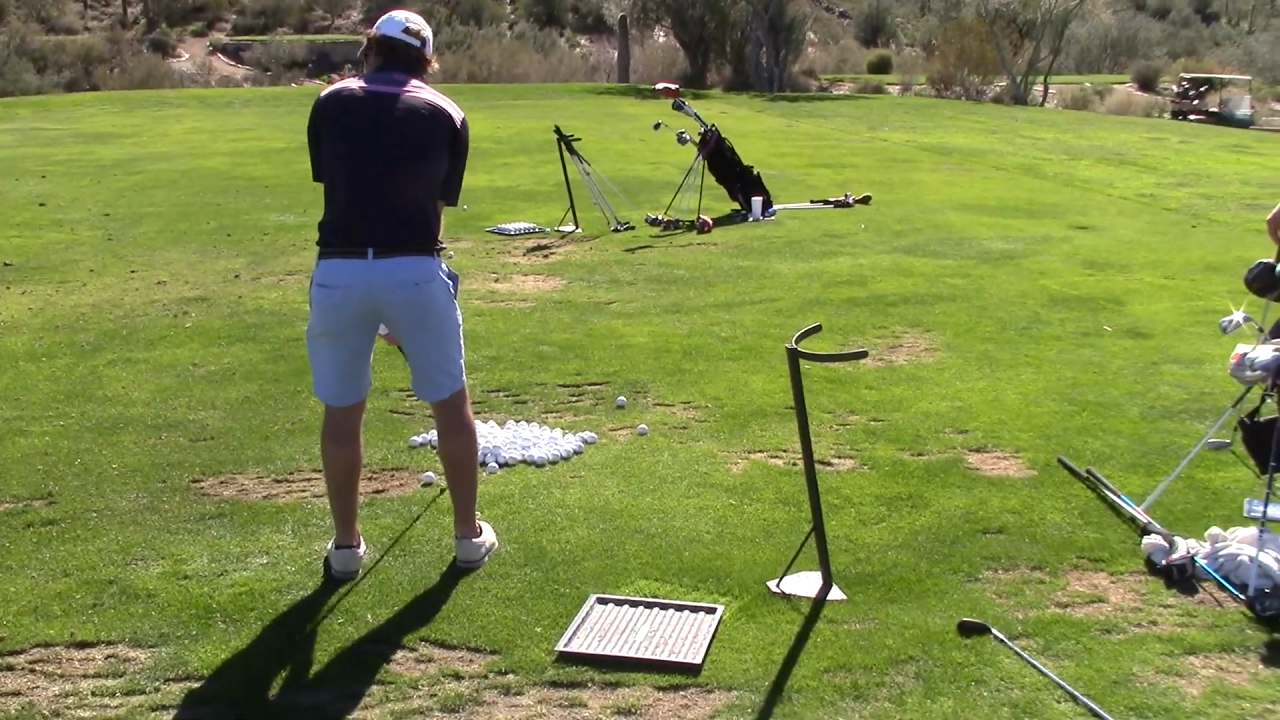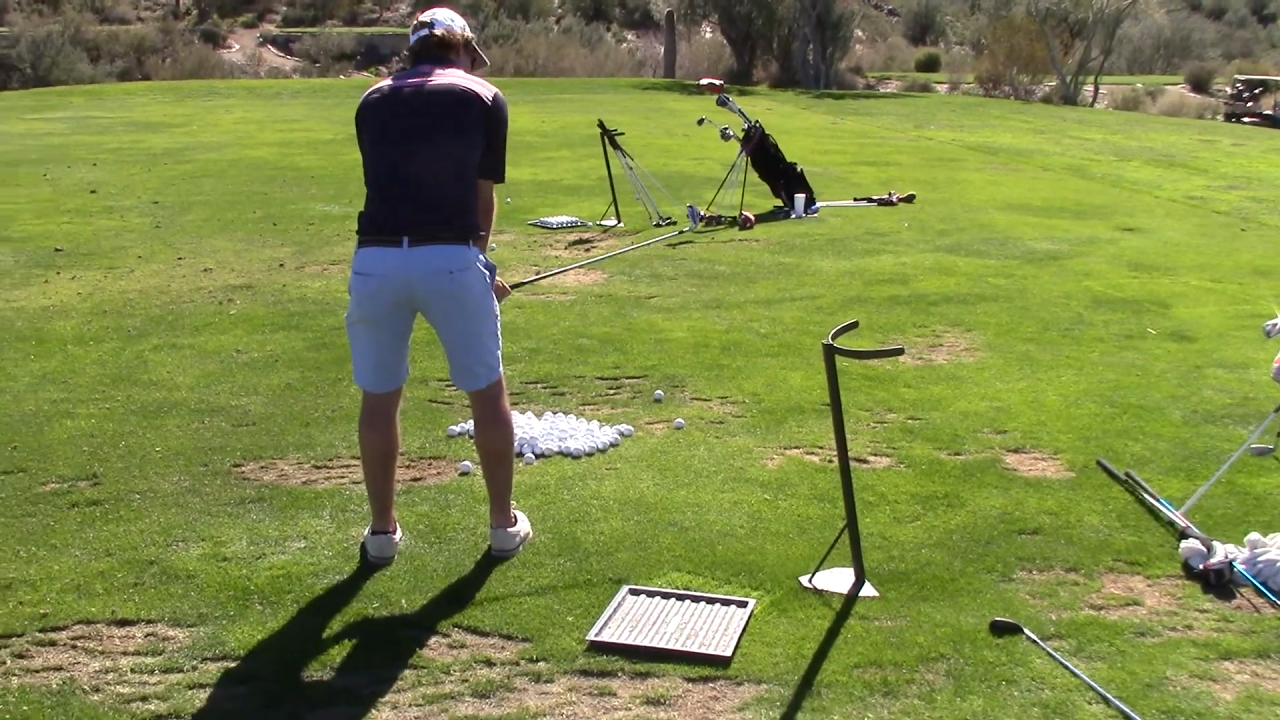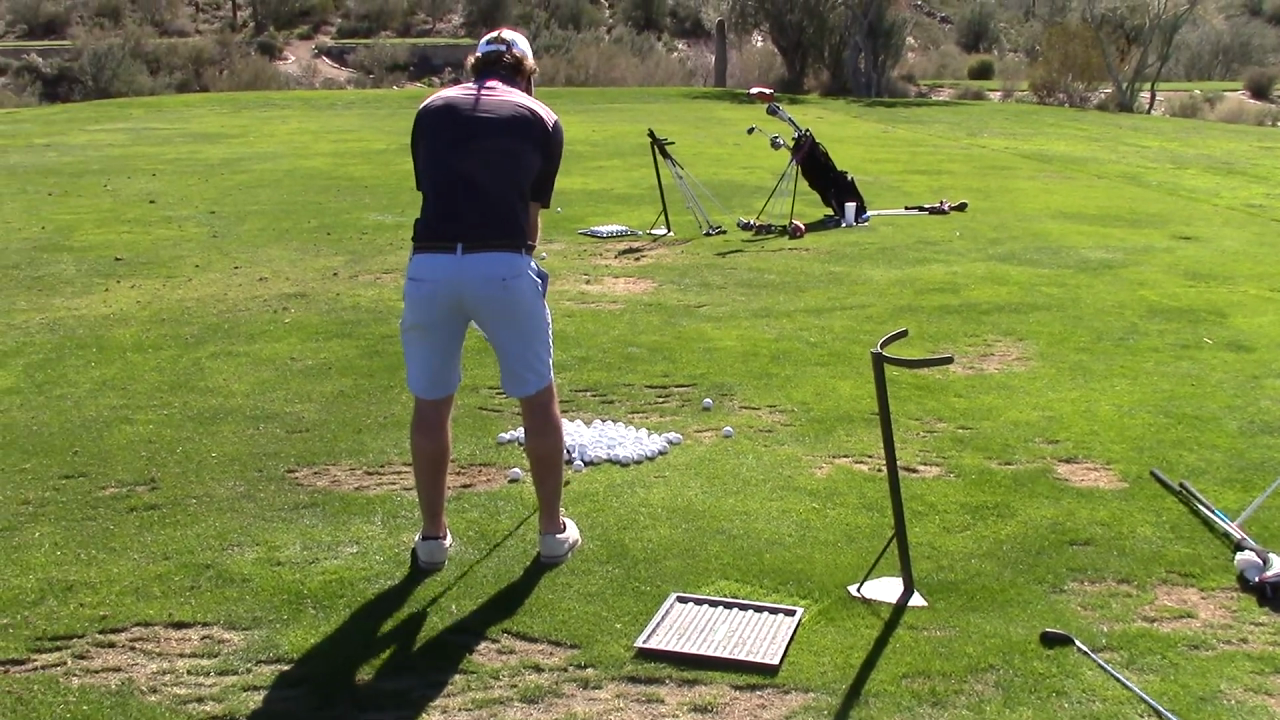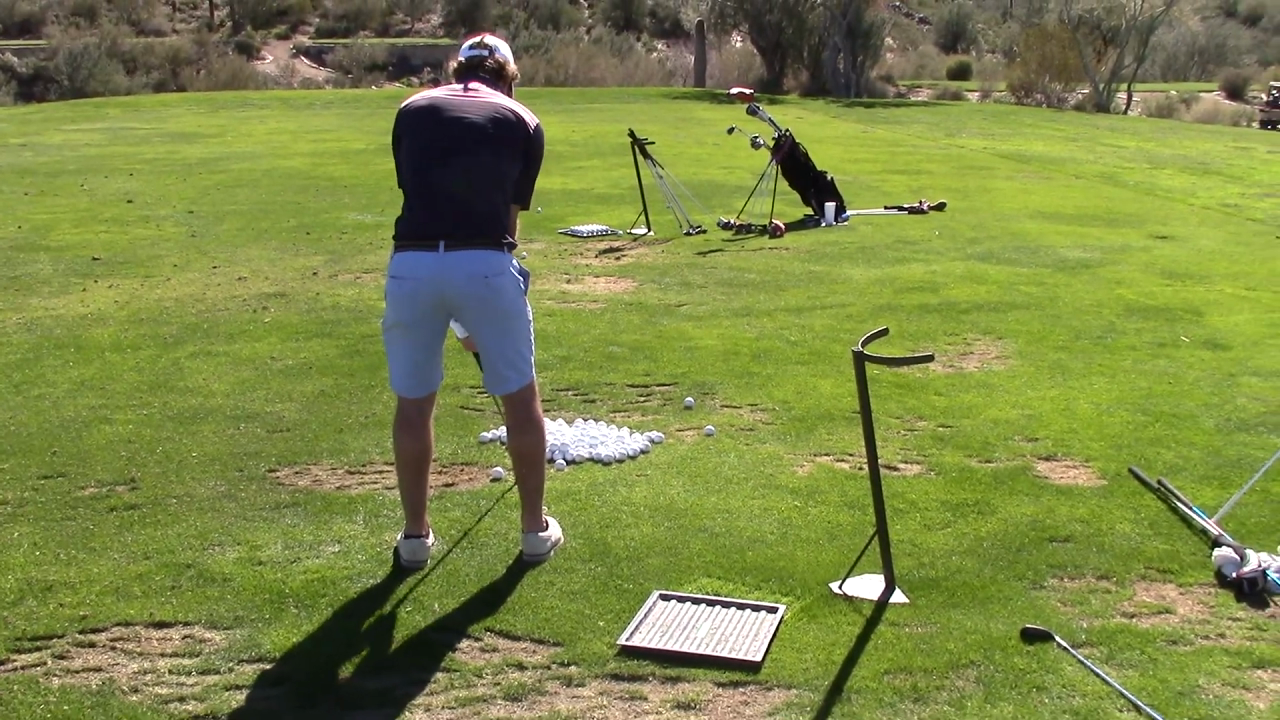
dt=0.4s
person 1, frame 1
left shoulder: (331, 101)
right shoulder: (447, 115)
left elbow: (328, 187)
left hip: (339, 269)
right hip: (414, 269)
left knee: (341, 411)
right knee: (450, 402)
left ankle: (346, 543)
right ankle: (468, 533)
person 1, frame 2
left shoulder: (372, 101)
right shoulder: (483, 97)
right elbow: (482, 197)
right wrist: (478, 263)
left hip: (376, 258)
right hip: (450, 258)
left knee: (379, 398)
right knee: (487, 392)
left ankle: (383, 529)
right ankle: (503, 522)
person 1, frame 3
left shoulder: (432, 109)
right shoulder: (542, 119)
left hip: (431, 265)
right hip: (504, 266)
left knee: (431, 405)
right knee: (538, 399)
left ankle: (433, 536)
right ankle: (552, 529)
person 1, frame 4
left shoulder: (412, 109)
right shoulder: (522, 121)
left hip: (413, 263)
right hip: (485, 264)
left knee: (413, 403)
right knee: (519, 397)
left ankle: (415, 534)
right ankle: (534, 527)
